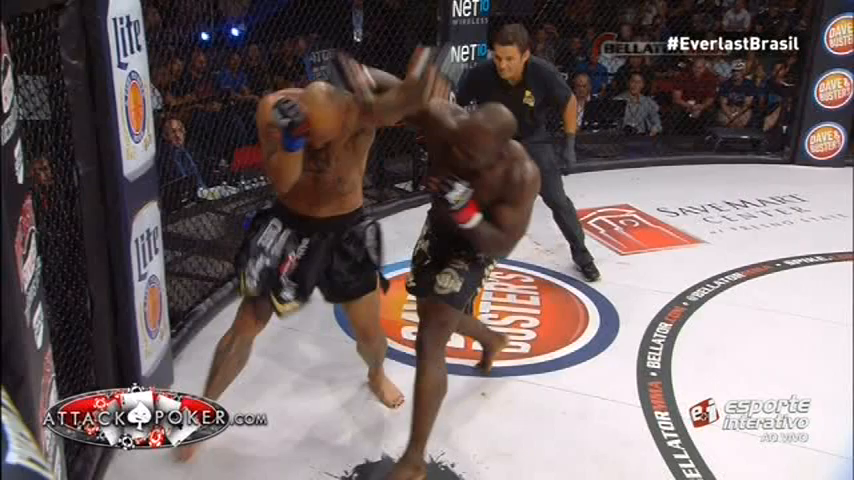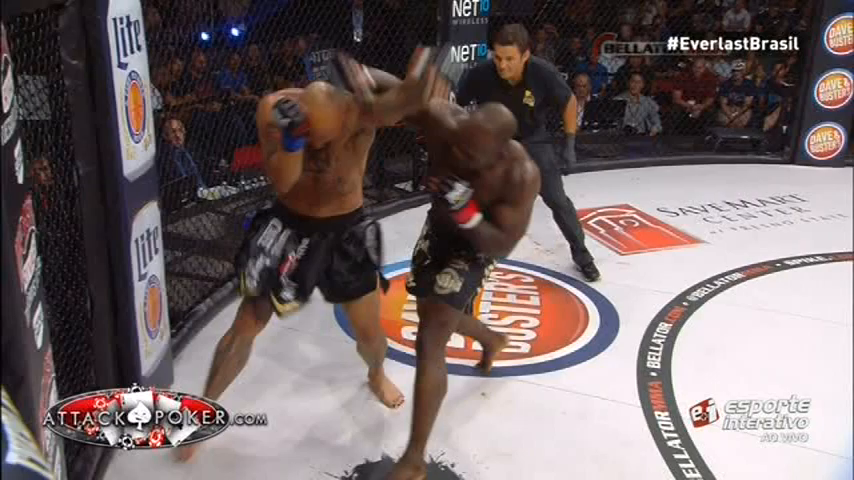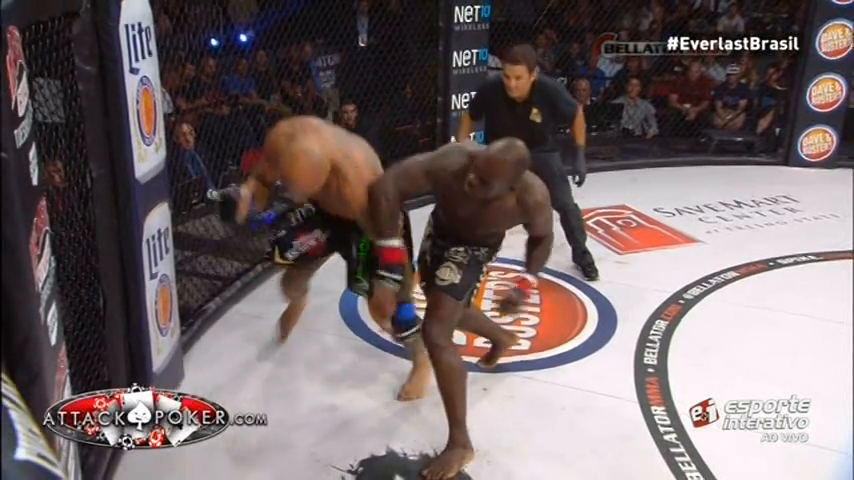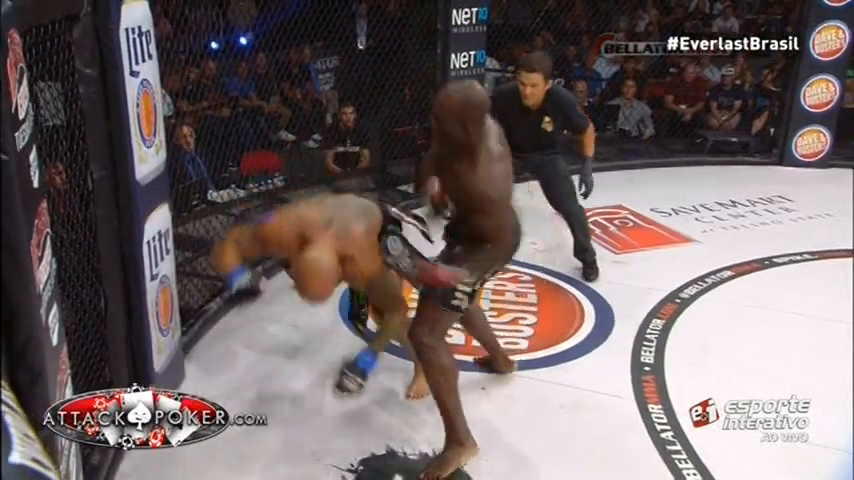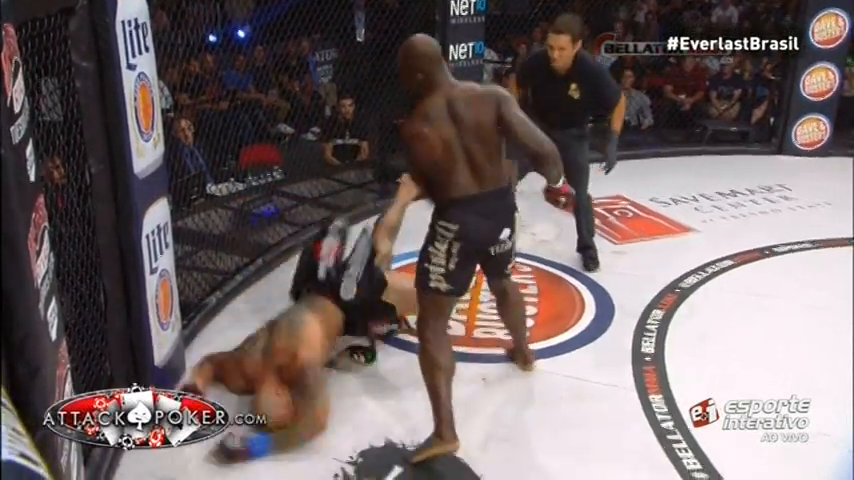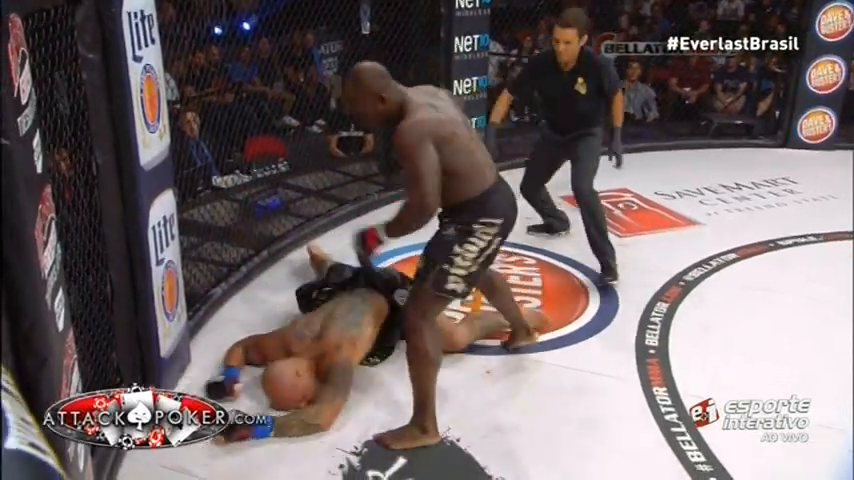
dt=0.7s
person 1, frame 1
left shoulder: (521, 175)
right shoulder: (444, 121)
left elbow: (502, 246)
left wrist: (467, 213)
left hip: (475, 245)
right hip: (437, 227)
left knee: (429, 343)
right knee: (432, 312)
right ankle: (491, 339)
person 1, frame 2
left shoulder: (521, 176)
right shoulder: (445, 122)
left elbow: (501, 246)
left wrist: (466, 212)
left hip: (474, 245)
right hip: (438, 226)
left knee: (429, 342)
right knee: (432, 311)
right ankle: (492, 340)
person 1, frame 3
left shoulder: (531, 197)
right shoulder: (452, 161)
left elbow: (542, 236)
right elbow: (385, 188)
left wrist: (525, 283)
left hip: (474, 246)
right hip: (439, 228)
left knee: (435, 333)
right knee: (446, 309)
left ankle: (460, 443)
right ankle: (502, 337)
person 1, frame 4
left shoulder: (485, 178)
right shoulder: (472, 123)
left elbow: (504, 242)
right elbow: (435, 159)
left wrist: (459, 273)
right wrist: (433, 185)
left hip: (478, 245)
right hip: (467, 227)
left knee: (426, 334)
right knee: (454, 300)
left ankle: (459, 441)
right ankle: (499, 357)
person 1, frame 5
left shoulder: (413, 127)
right shoulder: (491, 97)
left elbow: (428, 190)
right elbow: (541, 148)
right wrist: (557, 183)
left hip: (455, 223)
right hip: (500, 211)
left knee: (431, 323)
right knee: (501, 282)
left ankle: (444, 432)
right ankle: (523, 350)
person 1, frame 6
left shoulder: (411, 131)
right shoulder: (428, 93)
left elbow: (424, 206)
left wrist: (377, 235)
left hip: (475, 218)
right hip: (499, 200)
left knee: (418, 315)
right knee: (480, 273)
left ankle: (424, 426)
right ankle: (522, 330)
person 2, frame 1
left shoulder: (360, 109)
right shoulder: (275, 108)
left elbow: (405, 101)
right elbow: (281, 182)
left wrist: (417, 86)
right wrist: (293, 137)
left hip: (347, 229)
right hip: (290, 226)
left knee: (369, 333)
right knee: (245, 327)
left ankle: (377, 375)
person 2, frame 2
left shoulder: (359, 112)
right shoulder: (274, 108)
left elbow: (406, 100)
right elbow: (281, 182)
right wrist: (293, 136)
left hip: (347, 229)
right hip: (289, 225)
left knee: (369, 333)
right knee: (246, 327)
left ankle: (377, 374)
person 2, frame 3
left shoulder: (354, 184)
right shoulder: (281, 138)
left elbow: (391, 246)
right elbow: (261, 181)
left wrist: (403, 304)
right wrist: (245, 198)
left hip: (368, 218)
right hip: (324, 208)
left knee: (382, 306)
right knee: (293, 280)
left ankle: (421, 362)
right ankle: (296, 307)
person 2, frame 4
left shoulder: (362, 264)
right shoulder: (282, 230)
left elbow: (396, 308)
right elbow: (224, 251)
left wrist: (369, 357)
right wrist: (235, 279)
left hip: (379, 226)
left knee: (386, 314)
left ankle: (424, 367)
person 2, frame 5
left shoulder: (300, 365)
right shoulder: (243, 372)
left elbow: (316, 423)
right elbow: (210, 363)
left wrist: (261, 445)
right wrist: (195, 385)
left hip: (336, 305)
person 2, frame 6
left shoulder: (338, 356)
right shoulder: (287, 342)
left elbow: (321, 419)
right elbow: (241, 347)
left wrist: (262, 428)
right wrist: (230, 375)
left hip: (384, 296)
right hip: (347, 292)
left knee: (455, 338)
right ankle: (321, 261)
person 3, frame 1
left shoulder: (543, 73)
right shoulder: (480, 74)
left elbow: (569, 102)
right elbow: (454, 105)
left wrist: (570, 144)
left hip: (532, 139)
left knee: (557, 199)
left ankle: (581, 253)
person 3, frame 2
left shoulder: (543, 73)
right shoulder: (480, 74)
left elbow: (569, 102)
right elbow: (455, 104)
left wrist: (570, 144)
left hip: (533, 139)
left knee: (557, 199)
left ankle: (581, 254)
person 3, frame 3
left shoulder: (550, 90)
right shoulder: (490, 90)
left elbow: (577, 115)
right elbow: (469, 117)
left wrist: (580, 157)
left hip: (540, 150)
left knee: (566, 205)
left ankle: (582, 256)
person 3, frame 4
left shoulder: (562, 99)
right shoulder: (503, 96)
left elbow: (587, 129)
left wrist: (587, 167)
left hip: (547, 155)
right hip: (508, 153)
left knee: (571, 208)
left ankle: (587, 257)
person 3, frame 5
left shoulder: (592, 70)
right shoulder: (535, 62)
left elbow: (618, 103)
right elbow: (519, 87)
left wrist: (611, 143)
left hip: (572, 133)
right hip: (536, 126)
left knee: (578, 193)
left ankle: (587, 247)
person 3, frame 6
left shoulder: (597, 64)
right shoulder: (540, 64)
left elbow: (616, 96)
right elbow: (509, 95)
left wrist: (616, 136)
right wrist: (491, 130)
left hip: (586, 135)
right hip: (554, 134)
left knee: (582, 188)
right knee: (530, 186)
left ankle: (607, 259)
right ankle: (557, 222)
